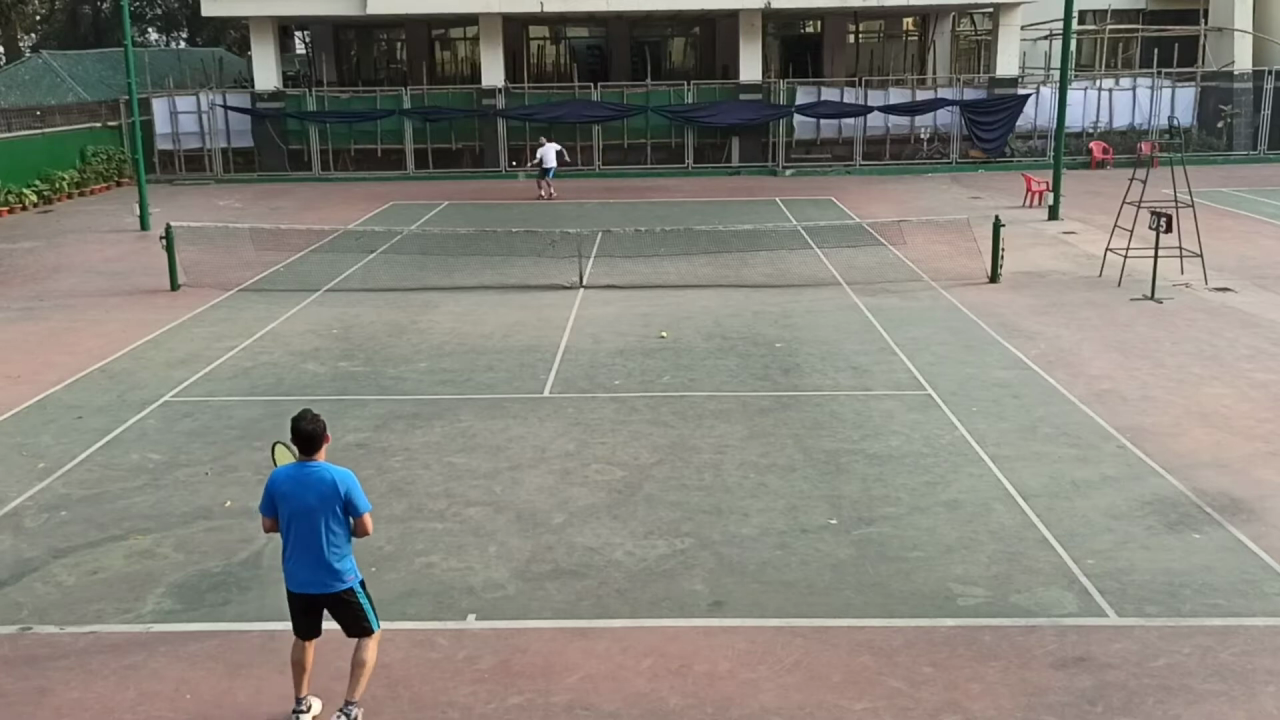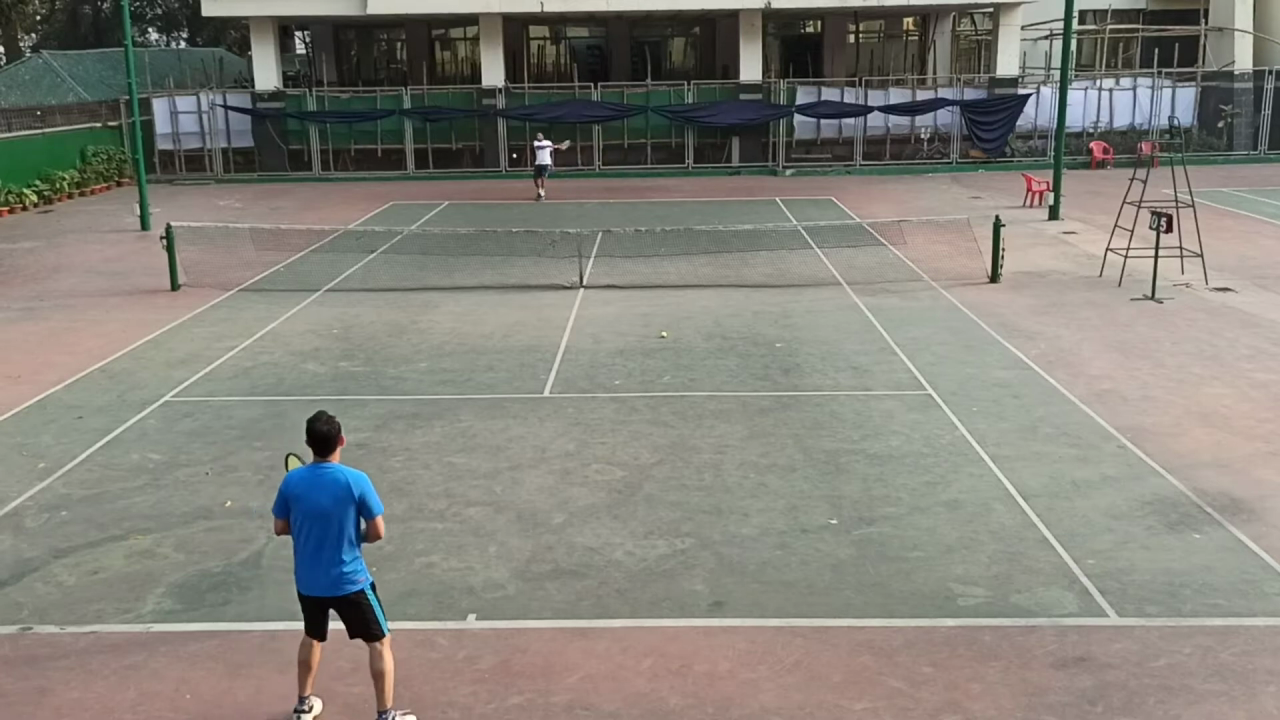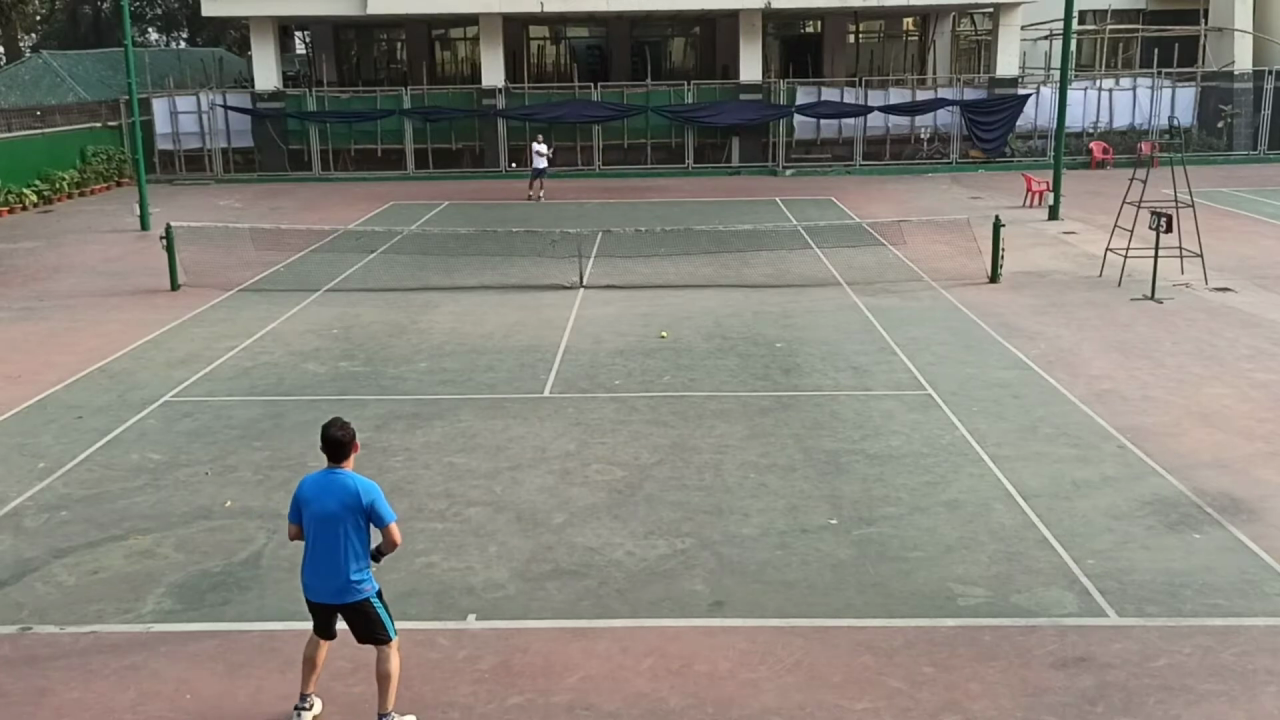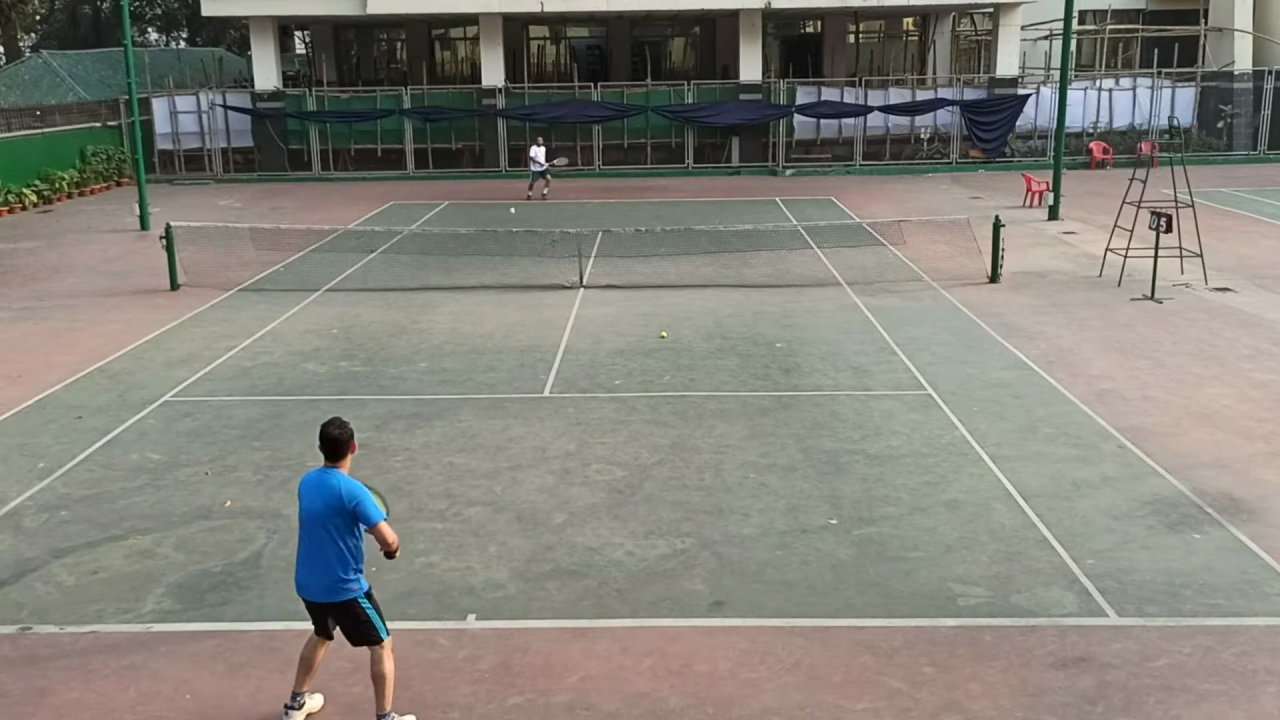
dt=0.2s
person 1, frame 1
left shoulder: (277, 479)
right shoulder: (342, 478)
left elbow: (268, 525)
right elbow: (365, 529)
left hip: (297, 580)
right hip: (339, 580)
left knee: (304, 639)
right knee: (369, 637)
person 1, frame 2
left shoulder: (292, 480)
right shoulder: (356, 481)
left elbow: (280, 528)
right elbow: (377, 532)
left hip: (308, 582)
right hip: (349, 581)
left knee: (312, 637)
right knee: (380, 643)
person 1, frame 3
left shoulder: (306, 485)
right shoulder: (366, 489)
left elbow: (294, 533)
right elbow: (394, 539)
right wrist: (378, 552)
left hip: (314, 587)
right hip: (355, 588)
left knee: (320, 635)
right knee: (388, 645)
person 1, frame 4
left shoulder: (308, 481)
right shoulder: (354, 490)
right elbow: (387, 539)
right wrist: (393, 547)
left hip: (308, 585)
right hip: (344, 588)
left knee: (322, 635)
right knee: (381, 646)
